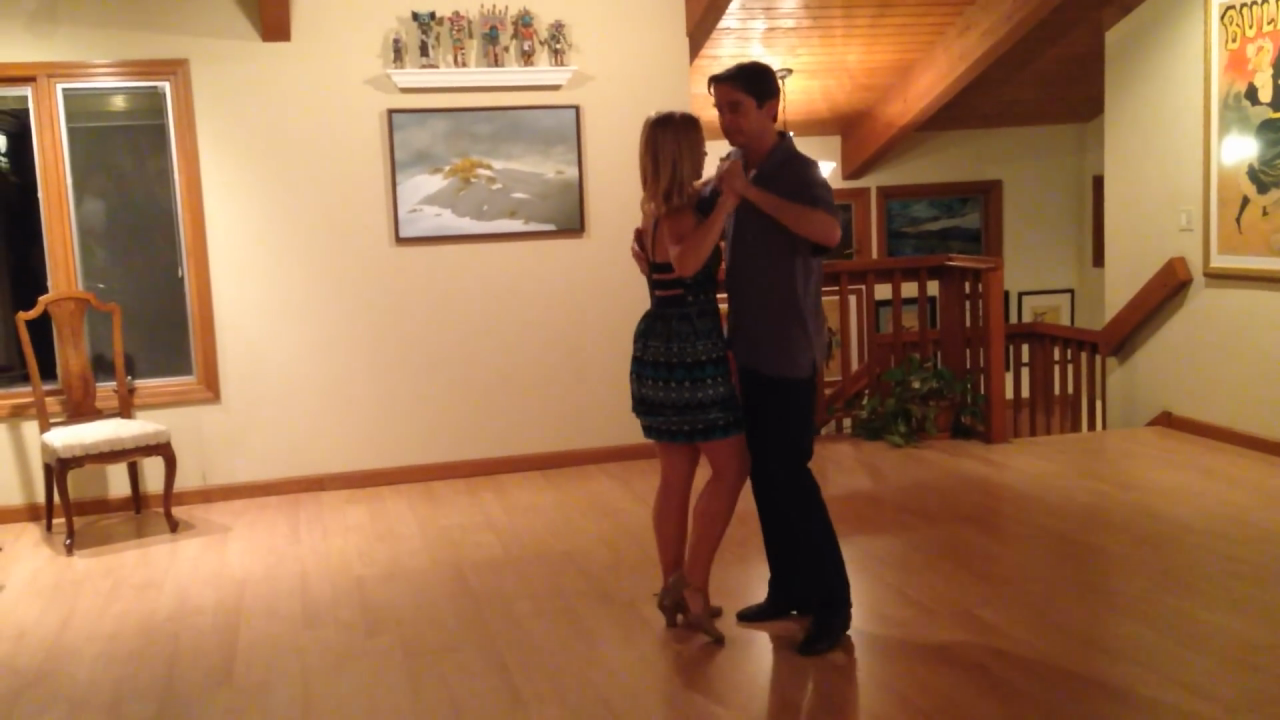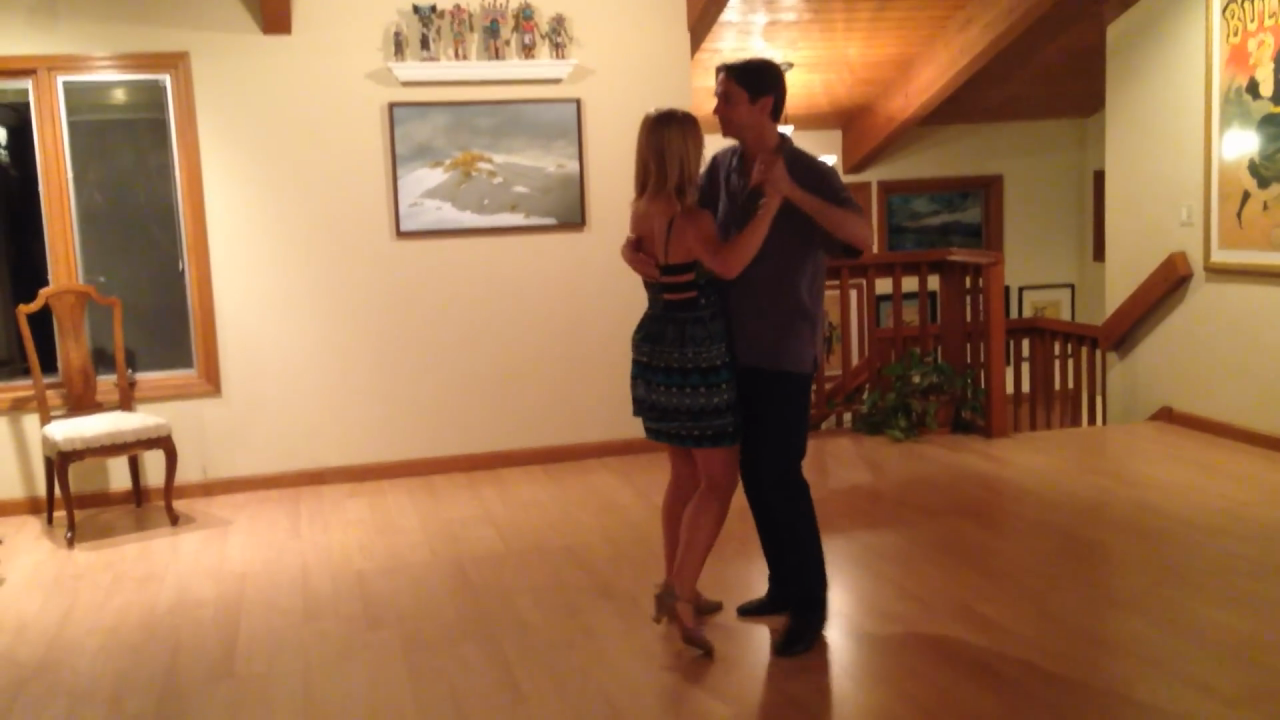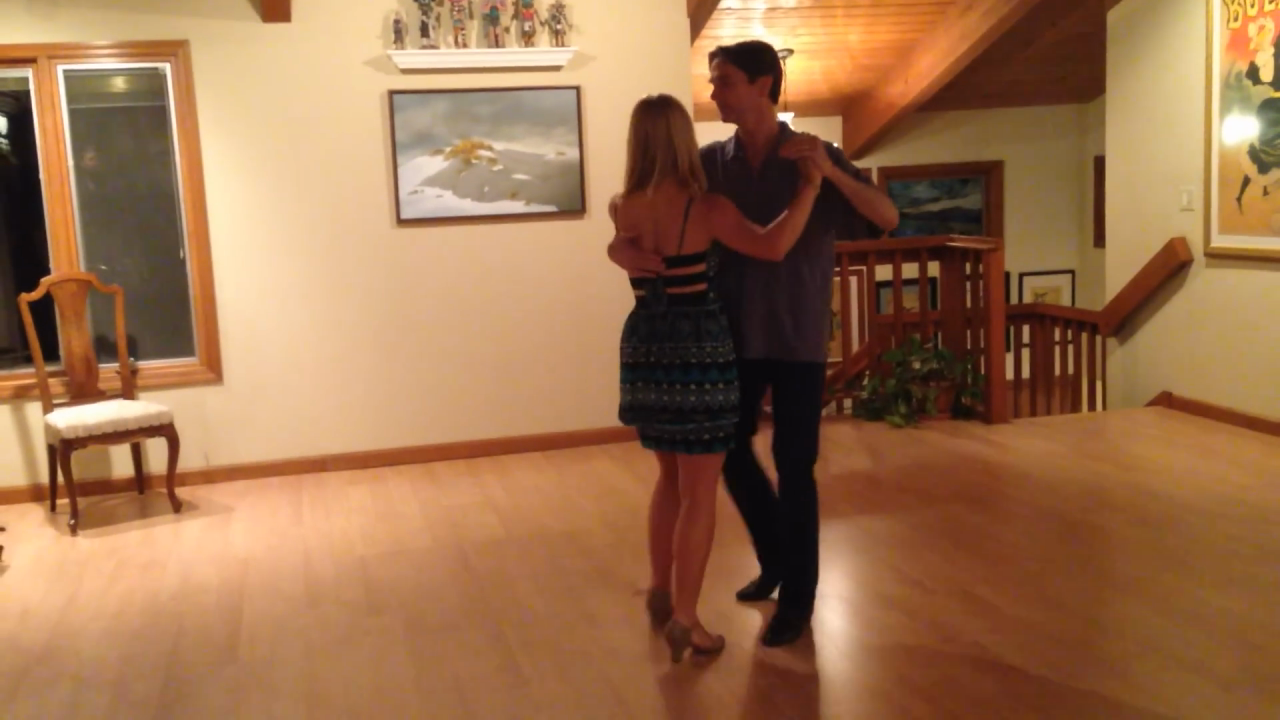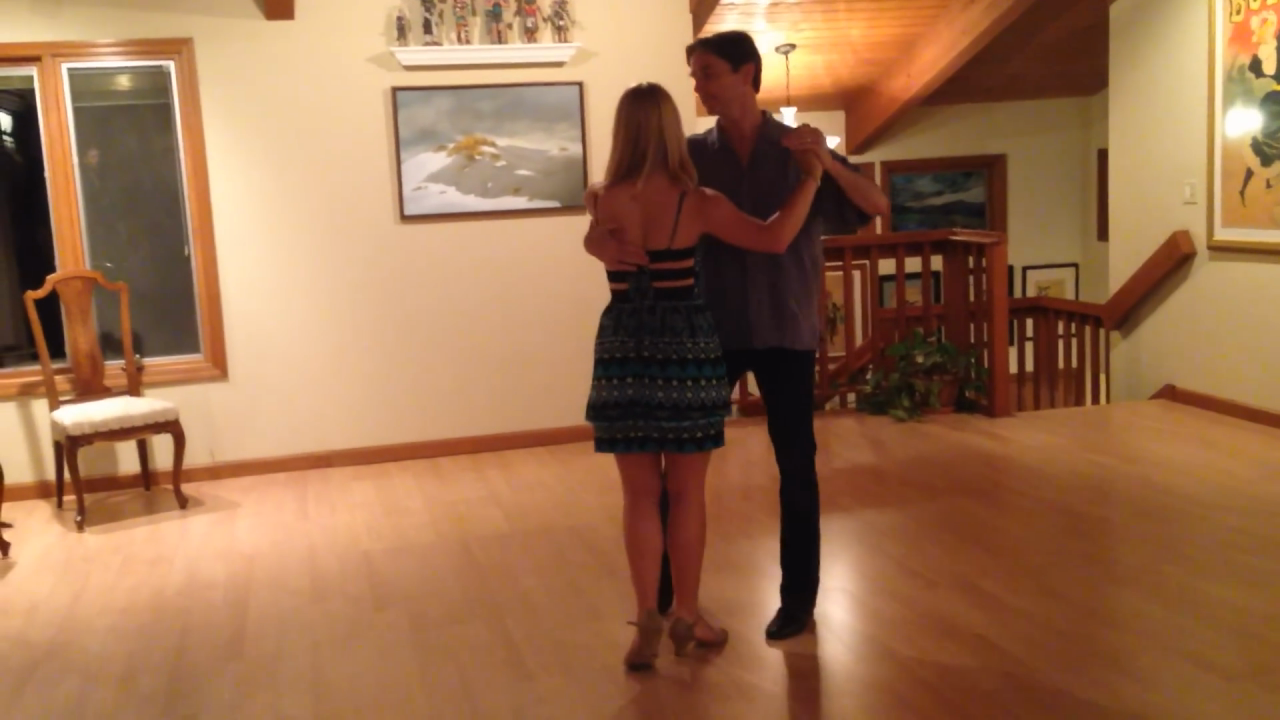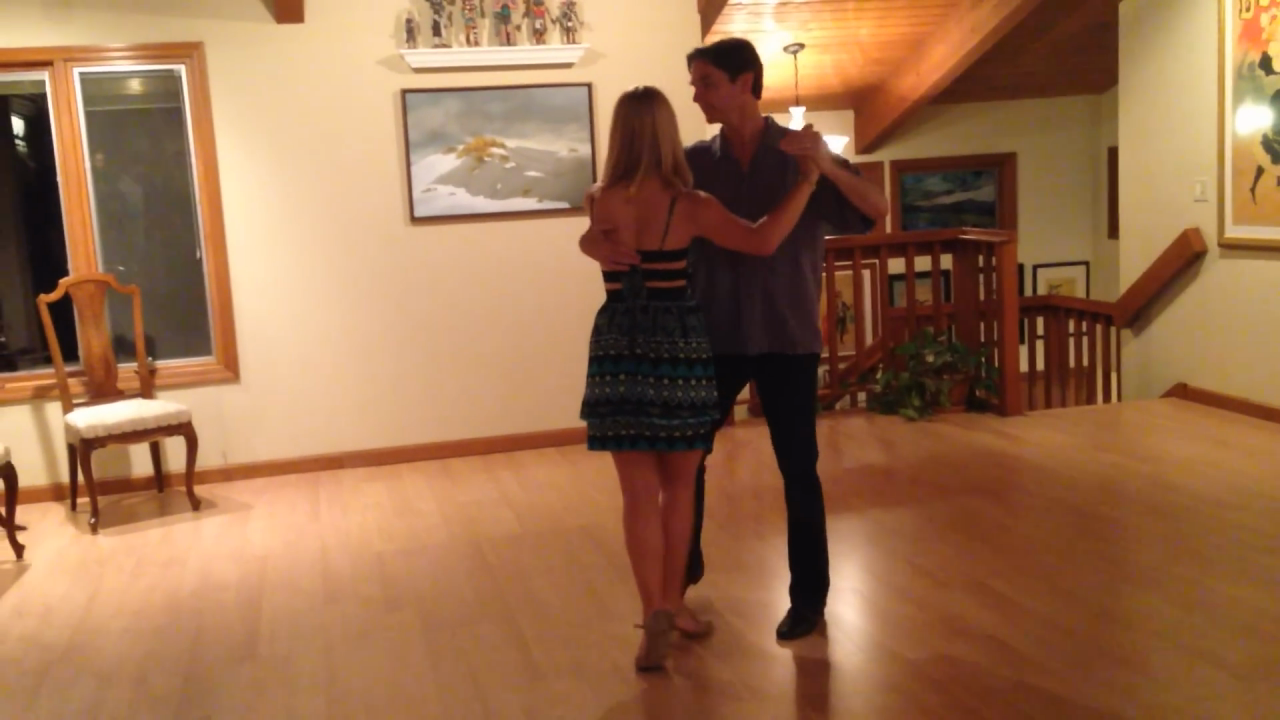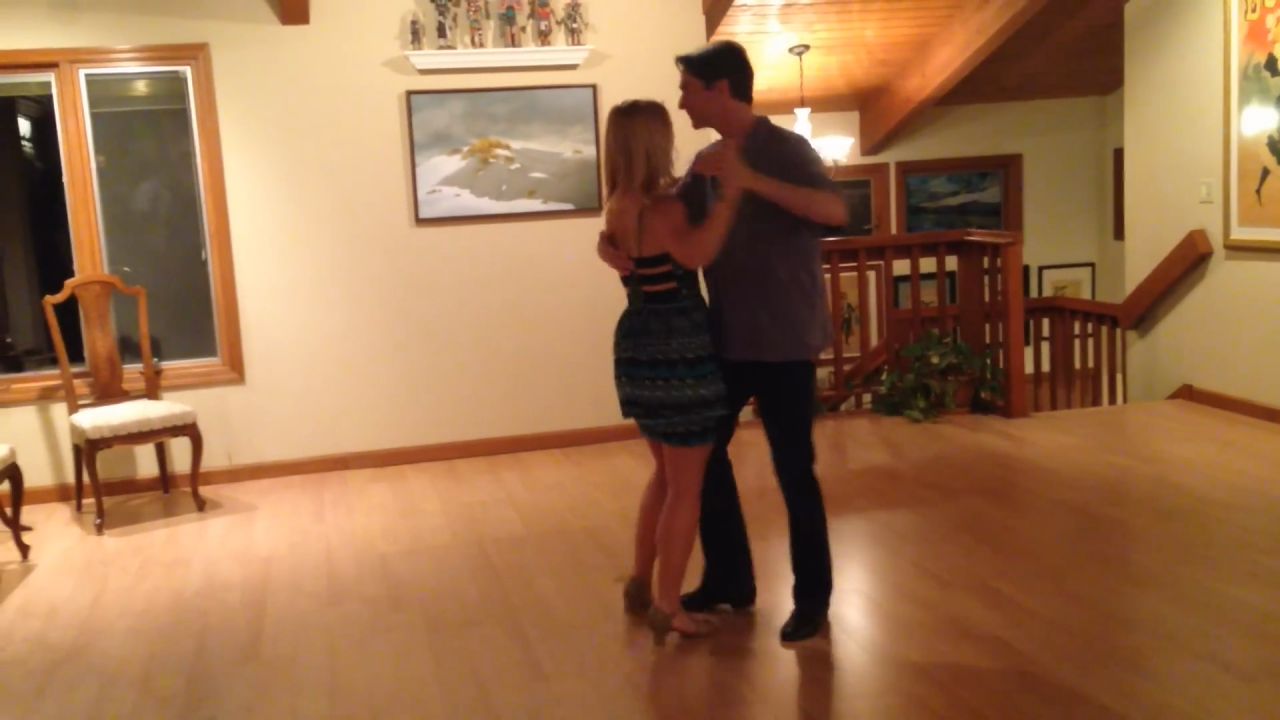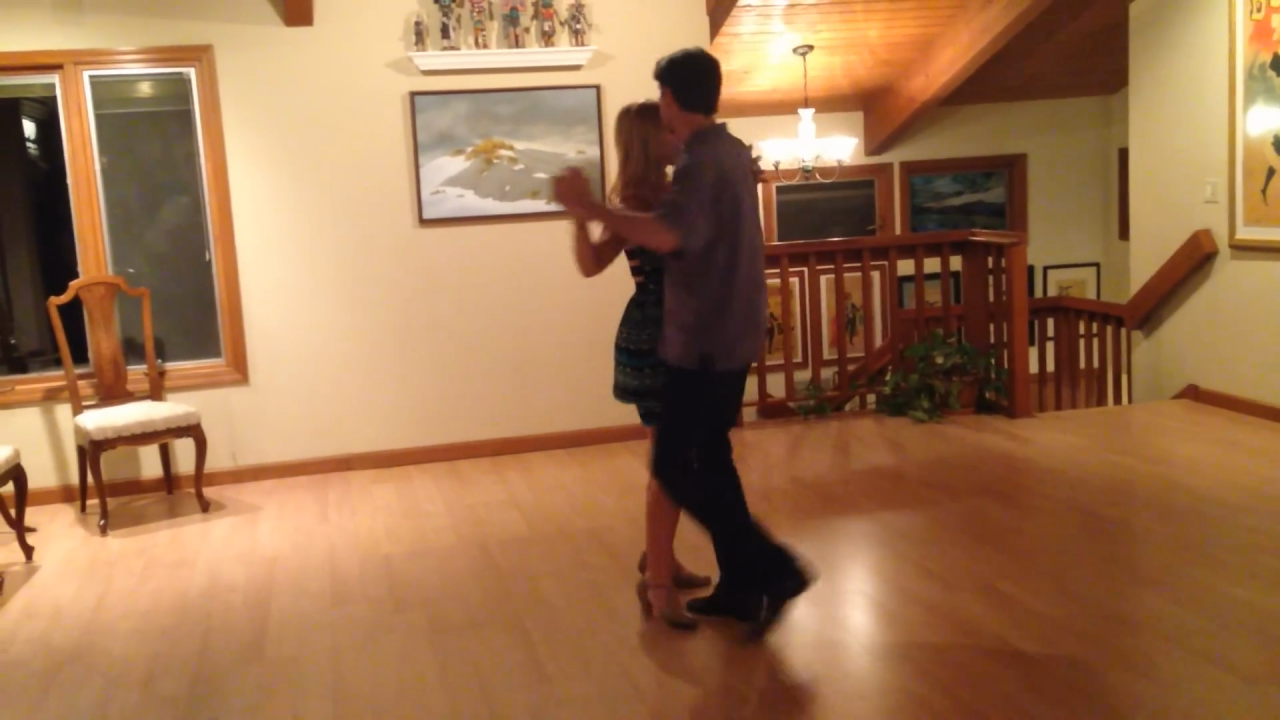
dt=0.4s
person 1, frame 1
left shoulder: (797, 171)
right shoulder: (735, 163)
left elbow: (830, 231)
left wrist: (751, 191)
left hip: (788, 351)
right hip: (750, 346)
left knee: (788, 472)
right knee: (761, 470)
left ankle: (832, 604)
right ankle: (791, 589)
person 1, frame 2
left shoulder: (809, 173)
right shoulder: (722, 167)
left elbow: (863, 236)
left wrist: (793, 194)
right wrist: (636, 247)
left hip: (784, 351)
right hip: (736, 347)
left knee: (781, 473)
right knee: (753, 471)
left ankle: (809, 604)
right ankle: (786, 586)
person 1, frame 3
left shoulder: (816, 156)
right shoulder: (710, 162)
left elbow: (887, 218)
left wrist: (829, 171)
right wrist: (622, 246)
left hip: (796, 341)
right hip: (732, 338)
left knee: (795, 468)
right knee: (727, 451)
left ankle: (797, 599)
right ankle: (773, 553)
person 1, frame 4
left shoulder: (799, 149)
right shoulder: (690, 154)
left elbow: (874, 206)
left wrist: (827, 162)
right wrist: (599, 237)
left hip: (787, 331)
right hip: (713, 330)
left knee: (796, 464)
left ankle: (798, 595)
right ankle: (669, 572)
person 1, frame 5
left shoulder: (801, 150)
right shoulder: (695, 161)
left elbow: (876, 208)
left wrist: (826, 165)
right wrist: (597, 238)
left hip: (788, 337)
right hip: (716, 336)
left knee: (797, 467)
left ankle: (809, 595)
right ankle: (681, 564)
person 1, frame 6
left shoulder: (784, 149)
right shoulder: (709, 158)
left elbow: (833, 211)
left wrist: (748, 179)
right wrist: (617, 244)
left hip: (781, 340)
right hip: (731, 338)
left knee: (793, 467)
right knee: (706, 451)
left ankle: (813, 595)
right ankle: (728, 576)
person 1, frame 7
left shoulder: (701, 163)
right shoulder: (733, 152)
left elbow: (666, 236)
left wrist: (592, 210)
left hip: (706, 340)
right hip: (736, 336)
left knee: (673, 465)
right knee: (709, 459)
left ankle: (775, 569)
right ankle: (738, 587)
person 2, frame 1
left shoulder: (656, 208)
right shoulder: (680, 215)
right elbow: (686, 263)
right wrist: (724, 205)
left hip: (659, 350)
right hip: (689, 354)
left knee: (675, 477)
right knee: (731, 468)
left ankle: (675, 589)
right ankle: (691, 584)
person 2, frame 2
left shoulder: (641, 213)
right shoulder: (689, 219)
right elbow: (727, 264)
right wrist: (770, 206)
left hip: (655, 349)
right hip: (697, 354)
left knee: (685, 475)
right knee: (719, 481)
left ankle: (678, 586)
right ankle: (679, 595)
person 2, frame 3
left shoulder: (621, 208)
right shoulder: (704, 209)
right elbow: (771, 247)
right wrist: (808, 186)
left hip: (643, 350)
right hip: (699, 352)
left knee: (671, 477)
right knee: (699, 493)
left ankle: (660, 589)
right ankle: (684, 620)
person 2, frame 4
left shoulder: (599, 200)
right shoulder: (696, 203)
right elbow: (774, 239)
right wrist: (810, 177)
left hip: (623, 348)
right hip: (686, 348)
left knee: (640, 495)
right knee: (686, 492)
left ankle: (647, 619)
right ankle: (686, 616)
person 2, frame 5
left shoulder: (597, 201)
right shoulder: (687, 205)
right elbow: (761, 242)
right wrist: (806, 179)
left hip: (617, 348)
right hip: (678, 346)
left knee: (639, 494)
right knee: (679, 486)
left ankle: (654, 619)
right ankle: (669, 604)
person 2, frame 6
left shoulder: (620, 208)
right shoulder: (663, 207)
right elbow: (696, 255)
right wrist: (729, 193)
left hip: (640, 342)
right hip: (680, 347)
left knee: (668, 469)
right knee: (686, 483)
left ankle: (641, 578)
right ankle: (666, 606)
person 2, frame 7
left shoulder: (665, 195)
right shoulder: (636, 203)
right elbow: (591, 264)
right wrist: (580, 217)
left hip: (670, 335)
right hip: (653, 338)
left ankle: (659, 558)
right ankle: (656, 579)
